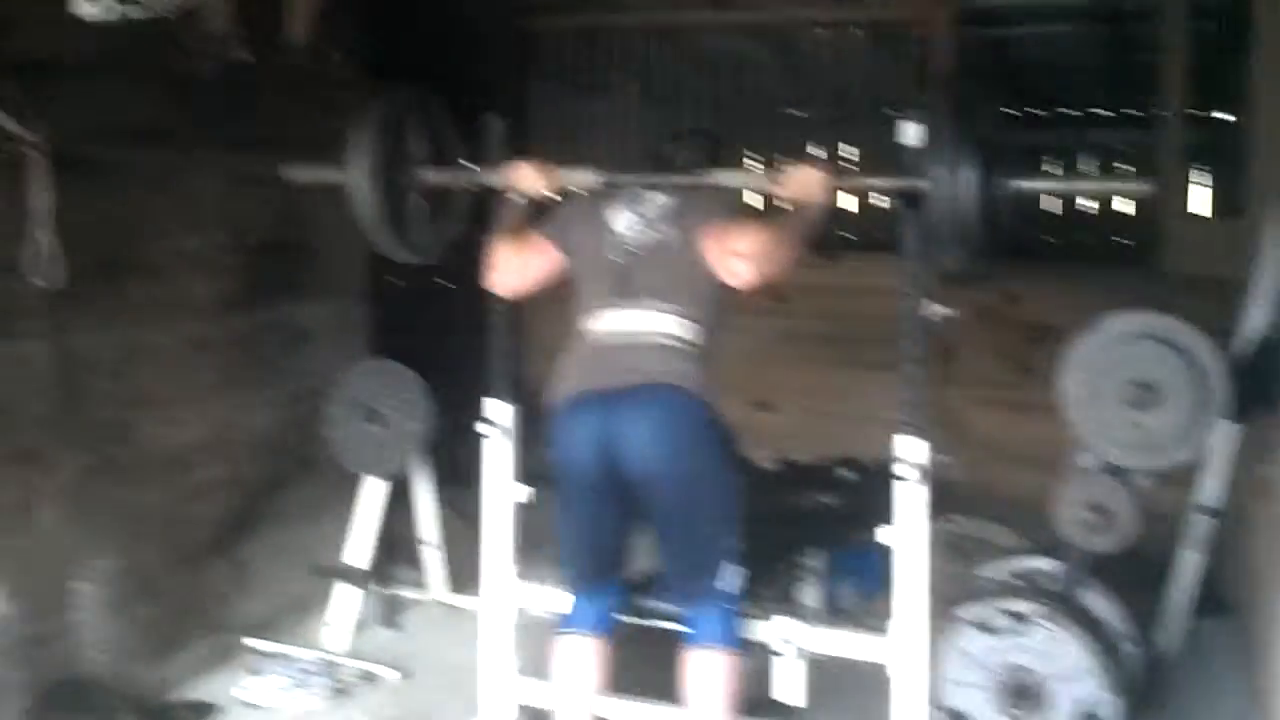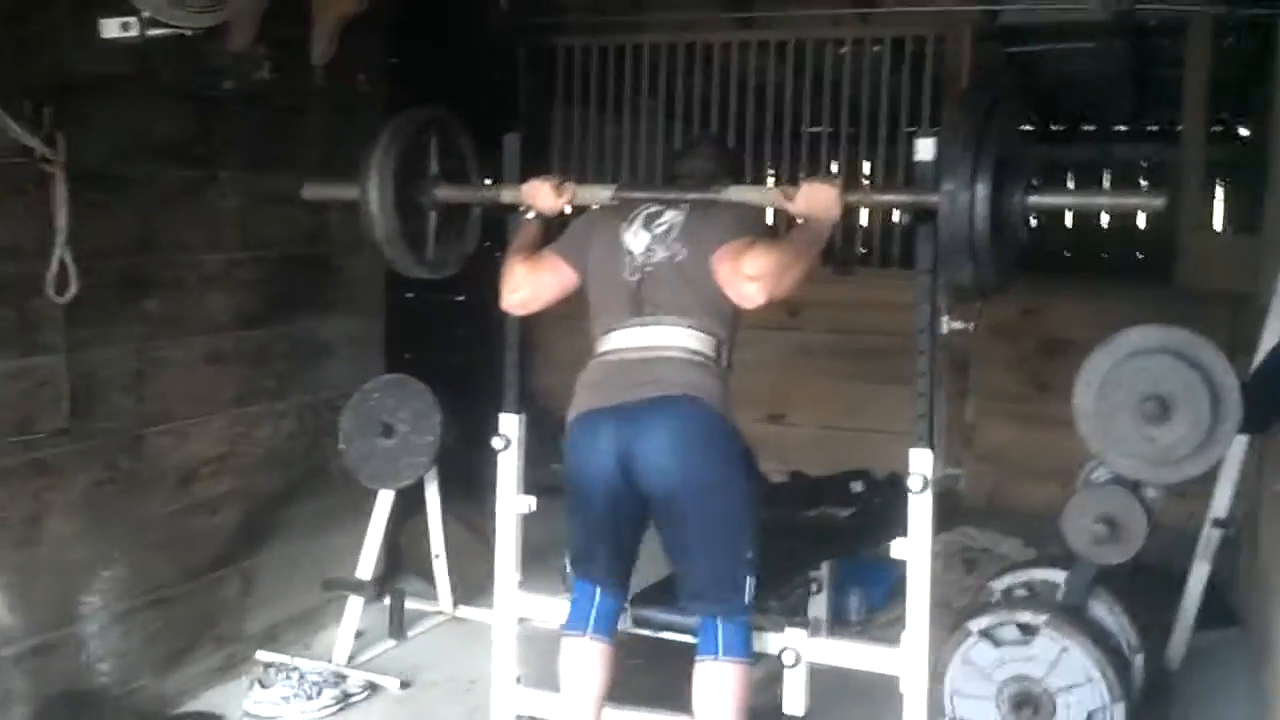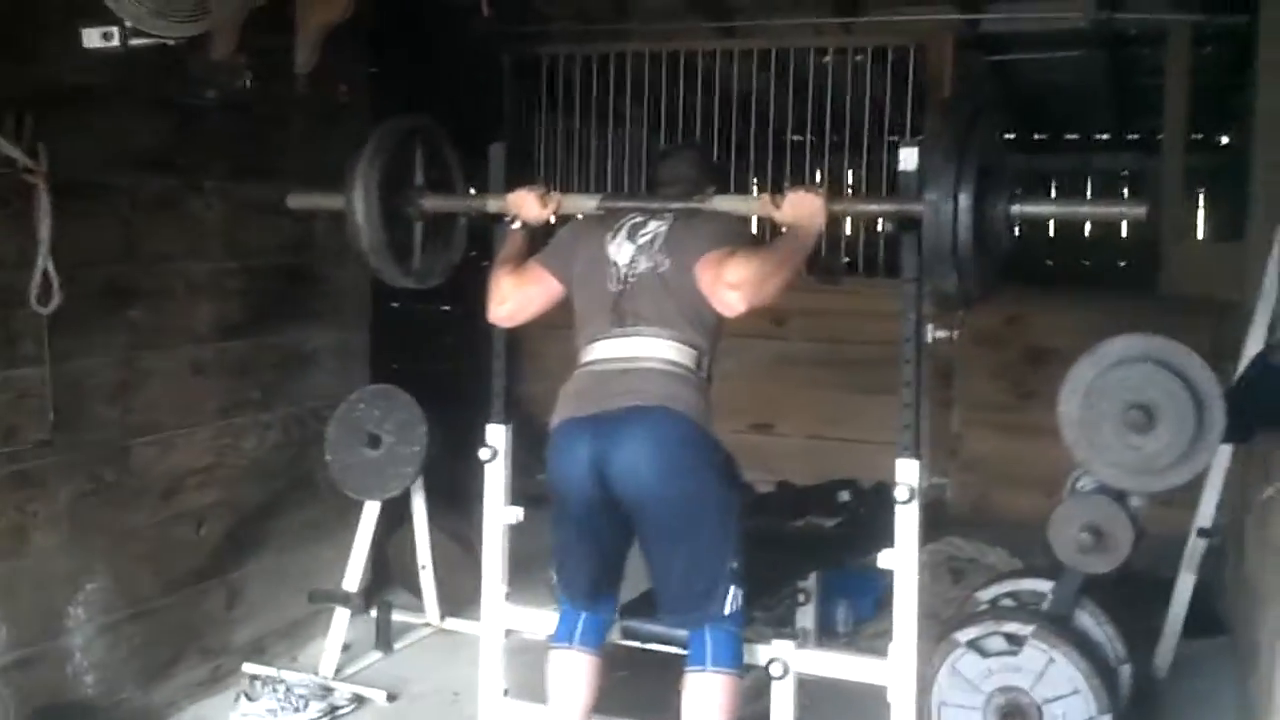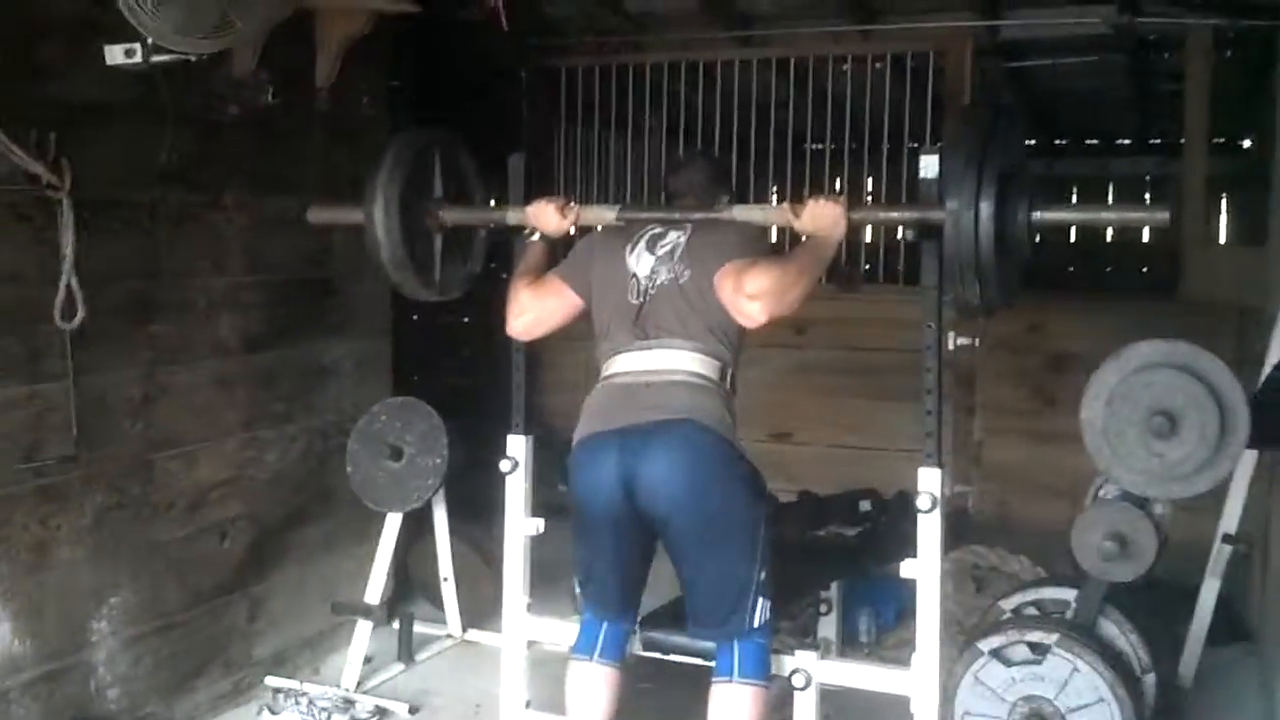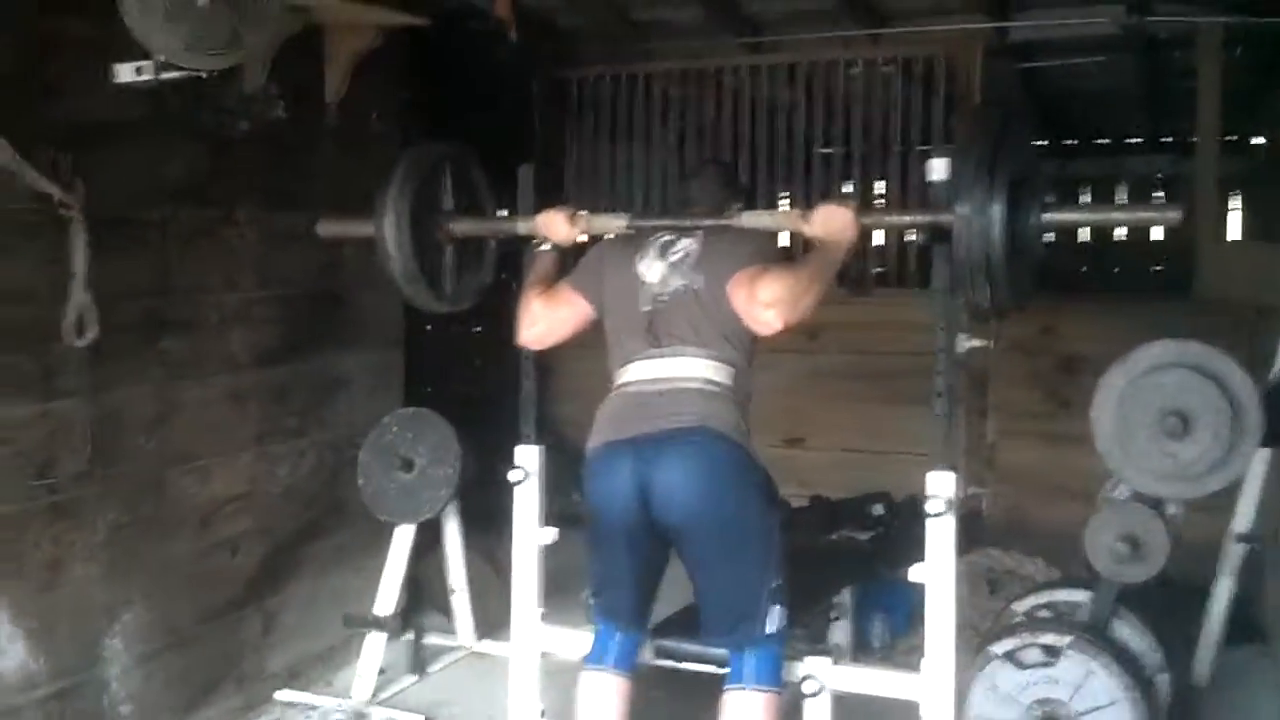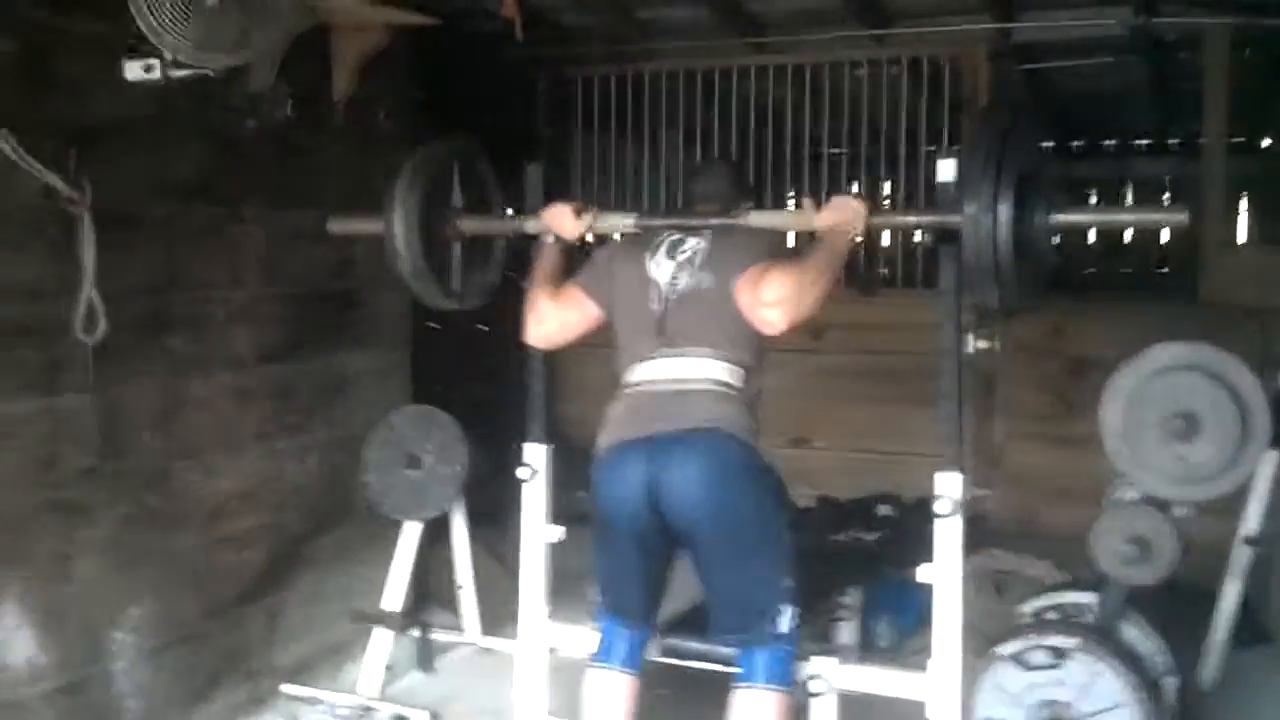
dt=0.2s
person 1, frame 1
left shoulder: (588, 207)
right shoulder: (715, 204)
left elbow: (503, 274)
right elbow: (742, 261)
left wrist: (520, 198)
right wrist: (805, 205)
left hip: (578, 412)
right hip: (667, 411)
left knee: (590, 592)
right knee: (710, 598)
person 1, frame 2
left shoulder: (600, 223)
right shoulder: (730, 218)
left elbow: (517, 294)
right elbow: (753, 284)
left wrist: (535, 214)
right wrist: (817, 220)
left hip: (592, 424)
right hip: (684, 425)
left knee: (594, 592)
right knee: (723, 609)
person 1, frame 3
left shoulder: (585, 232)
right shoulder: (713, 228)
left elbow: (504, 306)
right elbow: (734, 291)
left wrist: (520, 223)
right wrist: (801, 229)
left hip: (572, 433)
right hip: (664, 434)
left knee: (582, 606)
right knee: (712, 619)
person 1, frame 4
left shoulder: (604, 244)
right shoulder: (732, 237)
left elbow: (522, 319)
right elbow: (754, 301)
left wrist: (540, 235)
right wrist: (822, 237)
left hip: (597, 447)
right hip: (689, 446)
left knee: (603, 617)
right knee: (740, 631)
person 1, frame 5
left shoulder: (615, 253)
right shoulder: (742, 244)
left elbow: (533, 328)
right elbow: (769, 309)
left wrist: (549, 245)
right wrist: (831, 244)
left hip: (611, 455)
right hip: (703, 454)
left knee: (615, 629)
right knee: (755, 640)
person 1, frame 6
left shoulder: (622, 253)
right shoulder: (751, 242)
left elbow: (541, 328)
right elbow: (775, 308)
left wrist: (555, 241)
right wrist: (837, 236)
left hip: (621, 456)
right hip: (714, 453)
left knee: (621, 627)
right knee: (766, 640)
